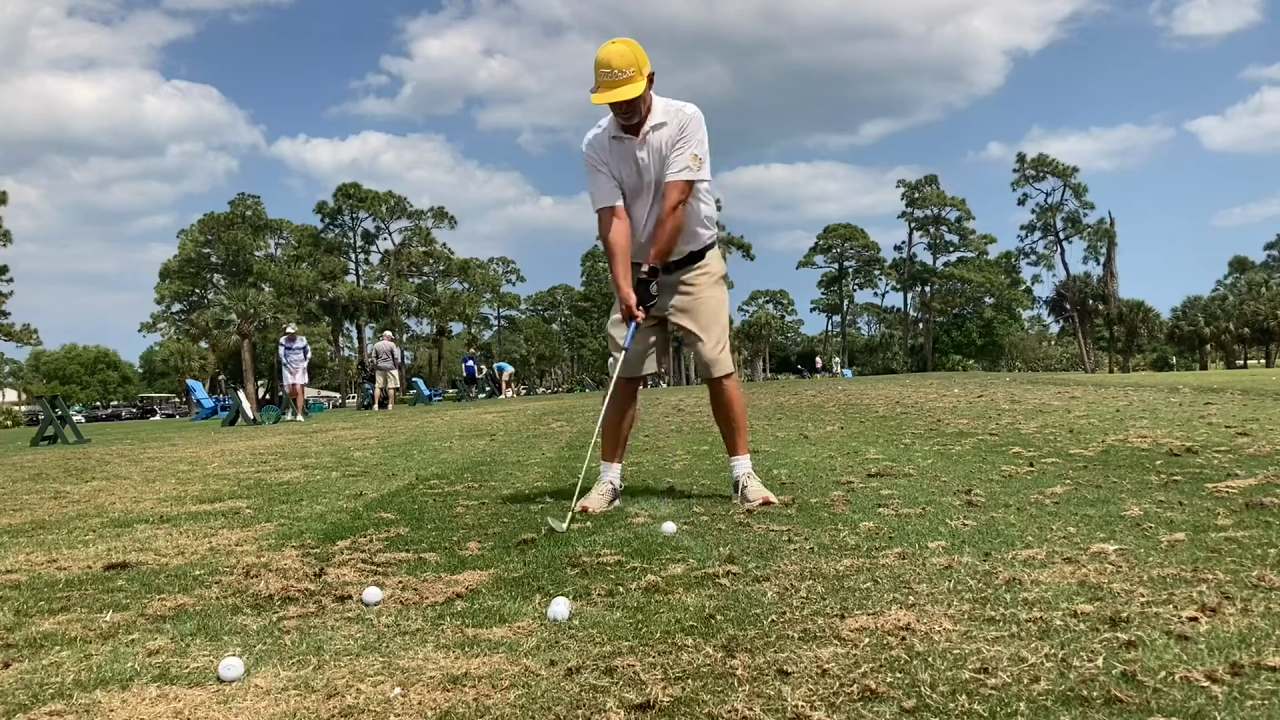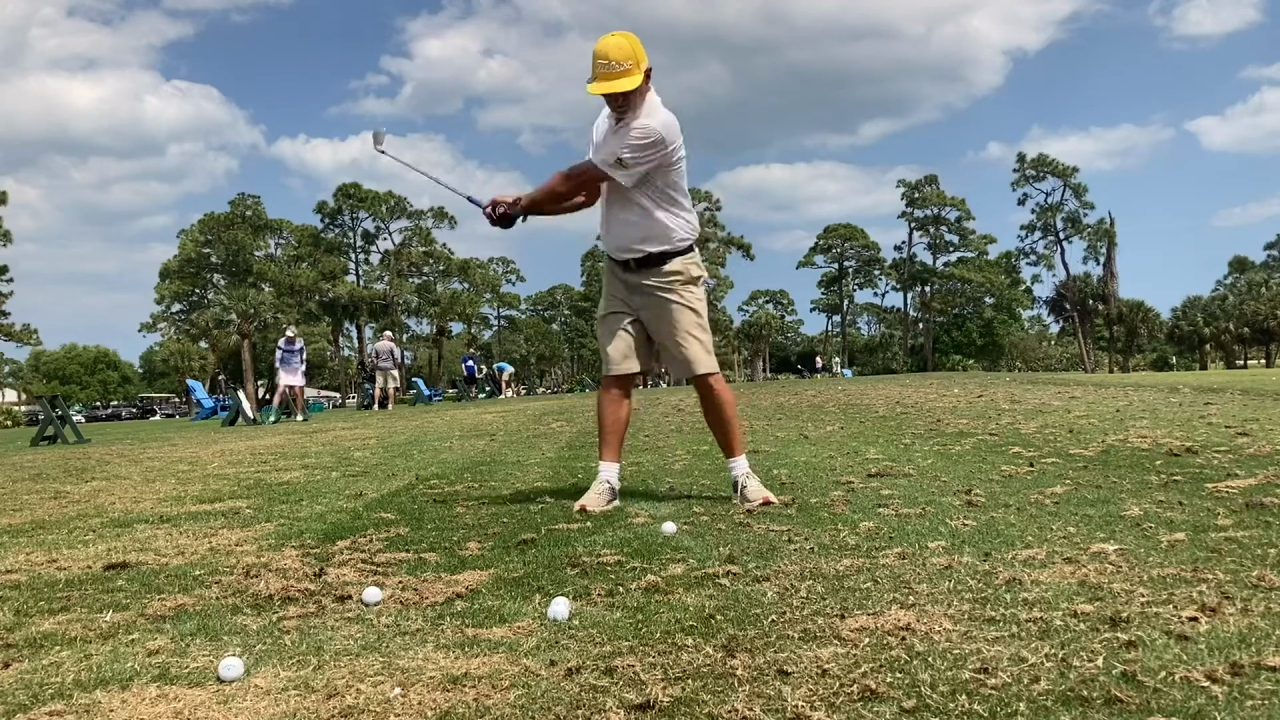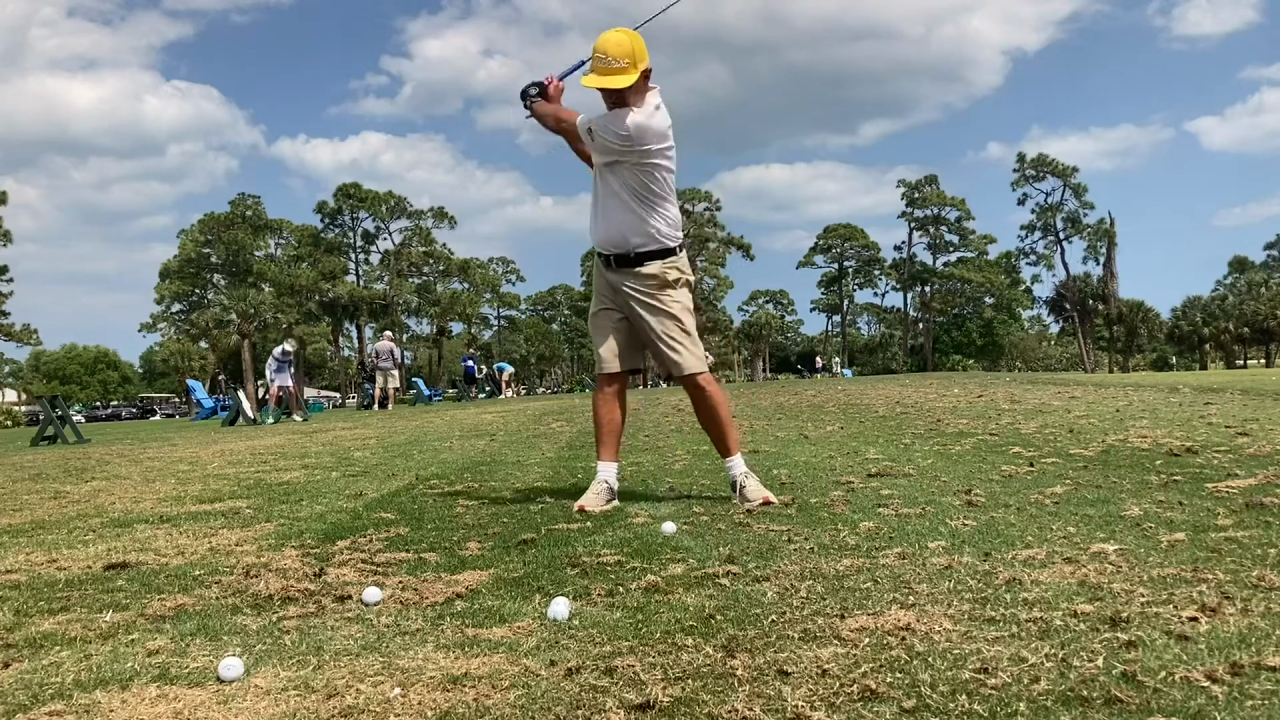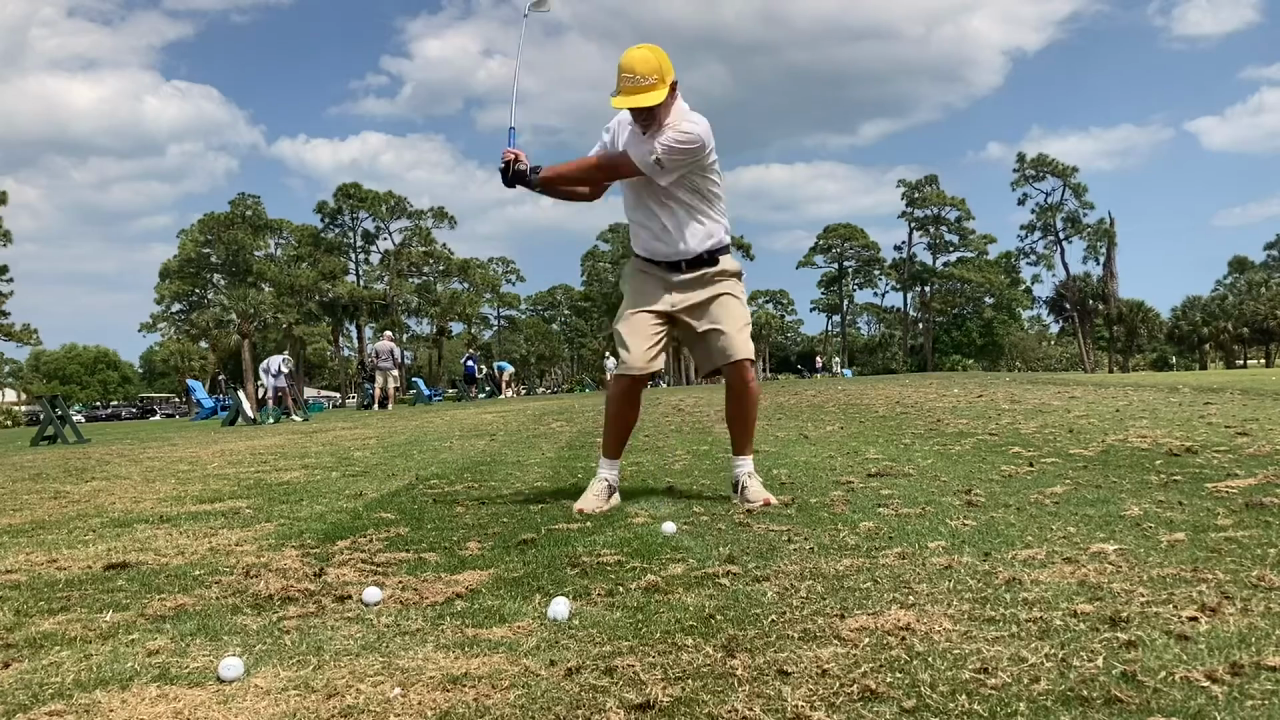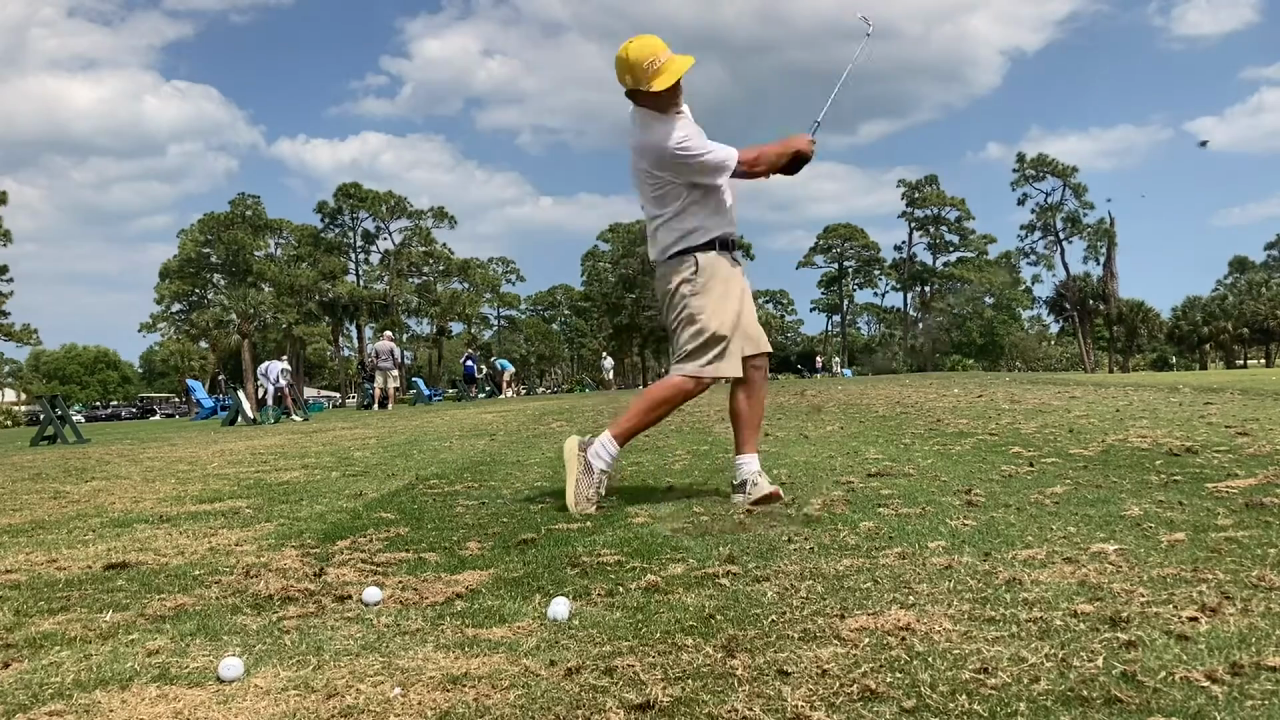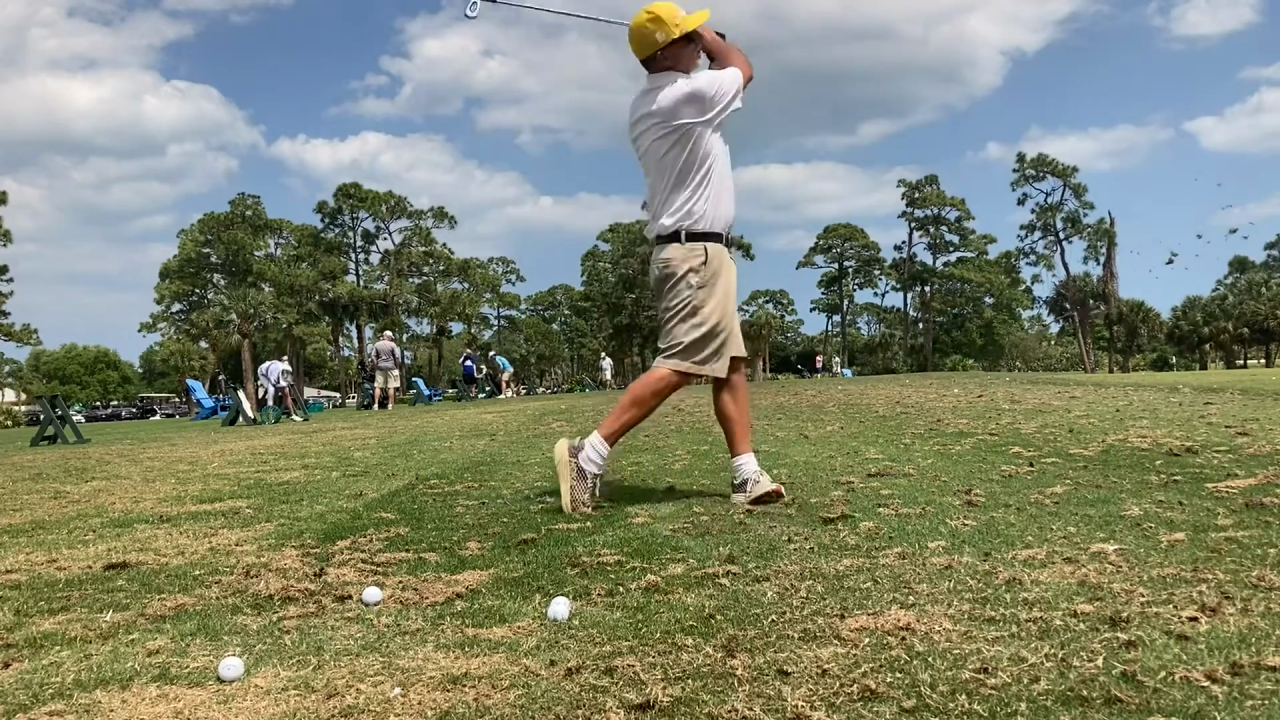
dt=0.3s
person 1, frame 1
left shoulder: (686, 120)
right shoulder: (595, 143)
left elbow: (674, 203)
right elbow: (612, 218)
left wrist: (652, 269)
right wrist: (624, 284)
left hip: (695, 265)
right hip: (635, 270)
left knee: (718, 369)
right knee: (625, 372)
left ankle: (744, 475)
right ankle: (608, 479)
person 1, frame 2
left shoulder: (655, 127)
right shoulder: (609, 119)
left elbow: (582, 180)
right elbow: (588, 189)
left wrist: (521, 205)
right wrist: (523, 204)
left hip: (670, 269)
right hip: (620, 270)
left knee: (704, 371)
right knee: (616, 374)
left ankle: (742, 474)
right ankle: (607, 479)
person 1, frame 3
left shoulder: (638, 125)
right shoulder: (623, 111)
left elbow: (568, 125)
right elbow: (596, 157)
left wrist: (540, 104)
right wrist: (554, 103)
left hip: (655, 270)
right hip: (610, 267)
left knee: (693, 373)
right knee: (609, 372)
left ankle: (739, 473)
right ankle: (605, 480)
person 1, frame 4
left shoulder: (691, 131)
right shoulder: (622, 129)
left elbow: (606, 168)
right elbow: (591, 186)
left wrist: (539, 175)
right wrist: (537, 179)
left hip: (710, 271)
right hip: (652, 273)
left knee: (739, 364)
right knee: (631, 373)
left ankle: (743, 474)
right ankle: (606, 477)
person 1, frame 5
left shoulder: (666, 115)
right shoulder: (663, 140)
left elbow: (725, 159)
right elbow: (745, 165)
left wrist: (782, 152)
right wrist: (794, 146)
left hip: (713, 261)
right hip: (697, 265)
left knee: (752, 363)
right knee: (696, 372)
left ankle: (749, 475)
right ankle: (598, 452)
person 1, frame 6
left shoulder: (655, 101)
right shoulder: (686, 93)
right elbow: (742, 70)
left hip: (692, 249)
right hip: (695, 251)
left knee: (731, 364)
right knee: (678, 365)
left ankle: (745, 473)
right ankle: (589, 453)
